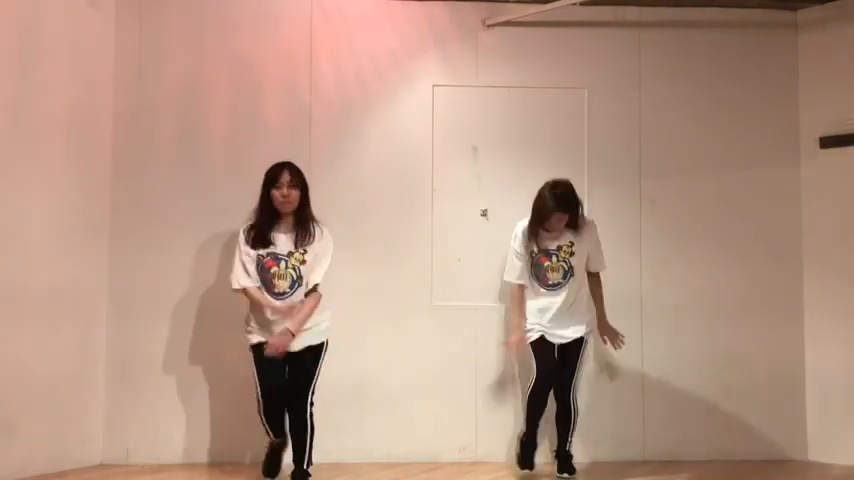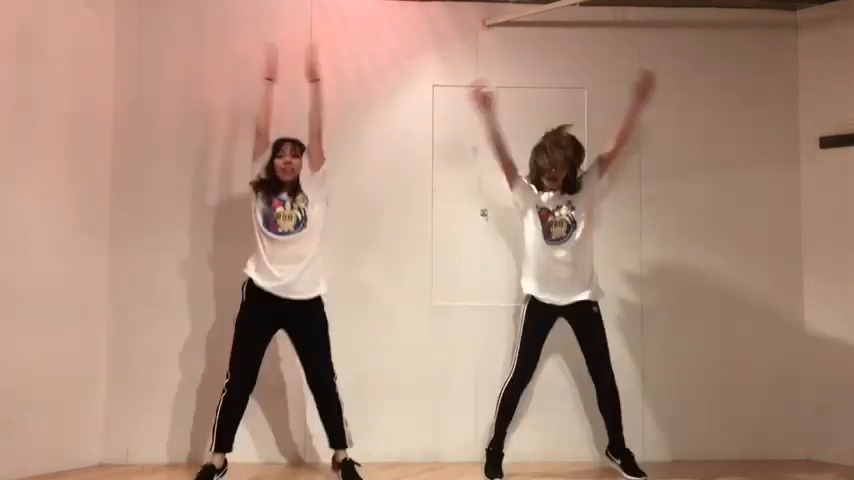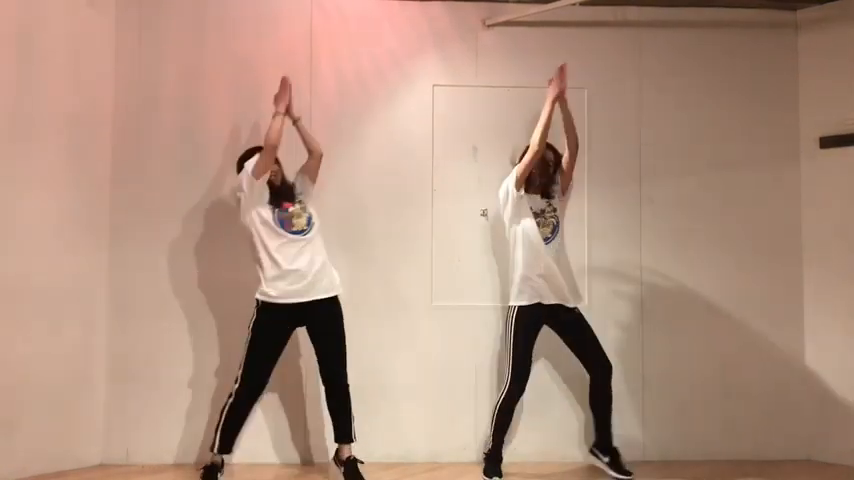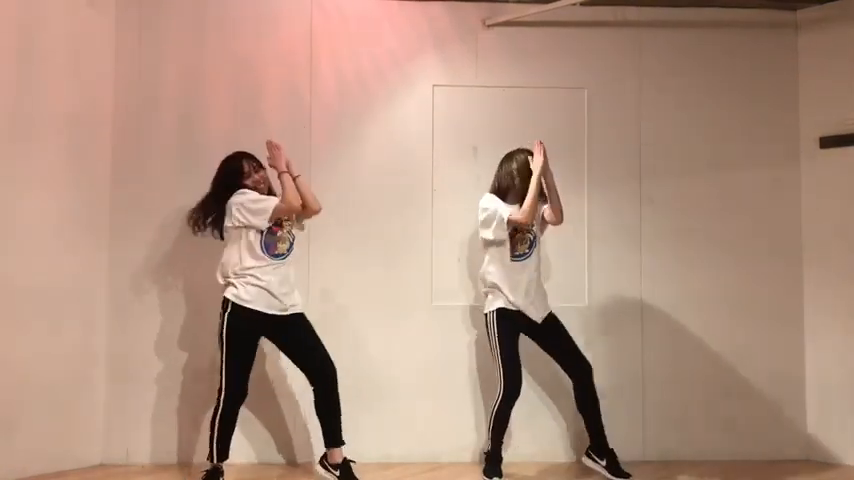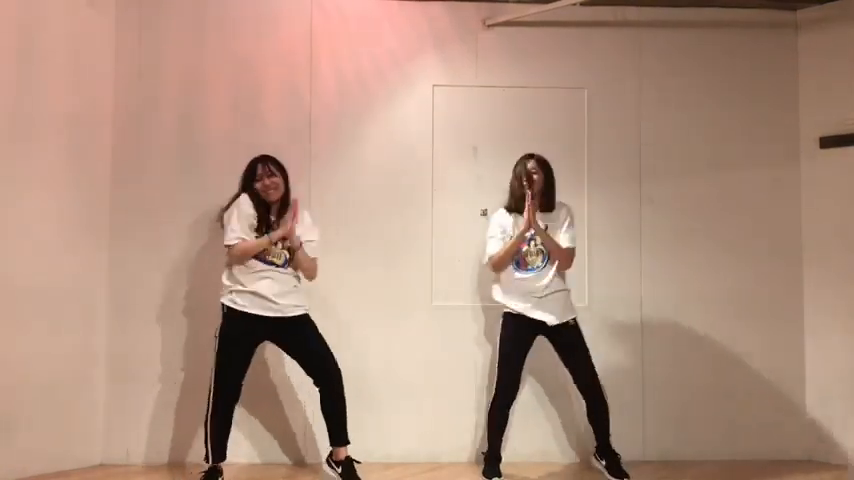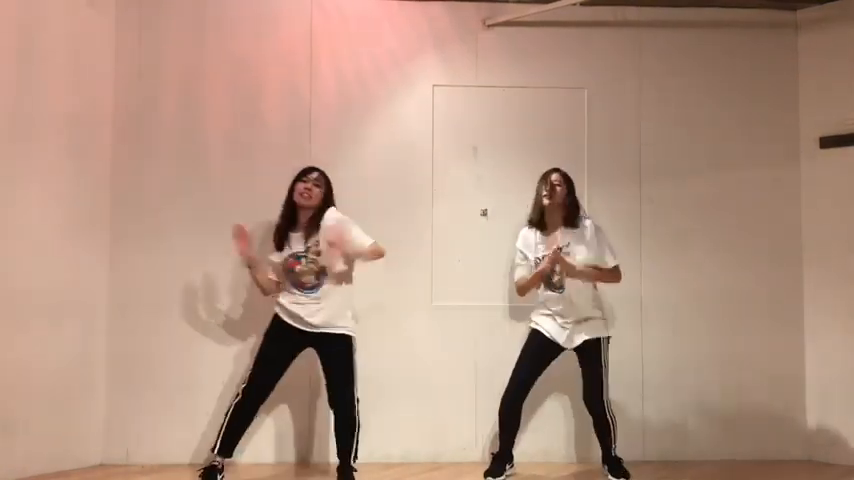
dt=0.4s
person 1, frame 1
left shoulder: (317, 236)
right shoulder: (251, 236)
left elbow: (316, 290)
right elbow: (246, 288)
left wrist: (290, 330)
right wrist: (274, 316)
left hip: (308, 335)
right hip: (264, 332)
left knee: (299, 401)
right knee: (271, 394)
right ankle: (277, 440)
person 1, frame 2
left shoulder: (313, 188)
right shoulder: (262, 189)
left elbow: (316, 134)
right elbow: (261, 133)
left wrist: (315, 82)
right wrist: (269, 81)
left hip: (305, 299)
right hip: (260, 295)
left knee: (323, 380)
right knee: (239, 381)
person 1, frame 3
left shoulder: (298, 191)
right shoulder: (249, 190)
left elbow: (317, 154)
right elbow: (271, 147)
left wrist: (292, 114)
right wrist: (280, 109)
left hip: (323, 295)
right hip: (277, 300)
left knee: (336, 376)
right knee: (250, 383)
person 1, frame 4
left shoulder: (274, 204)
right shoulder: (240, 201)
left elbow: (313, 208)
right elbow: (293, 205)
left wrist: (289, 168)
right wrist: (281, 170)
left hip: (286, 307)
right hip: (244, 306)
left knee: (325, 374)
right knee: (233, 390)
person 1, frame 5
left shoulder: (301, 220)
right shoulder: (244, 205)
left elbow: (311, 272)
right elbow: (234, 253)
left wrist: (292, 241)
right wrist: (277, 236)
left hip: (290, 312)
right hip: (242, 311)
left knee: (330, 376)
right knee: (224, 390)
person 1, frame 6
left shoulder: (332, 220)
right shoulder: (284, 236)
left elbow: (377, 250)
right elbow: (269, 287)
left wrist: (348, 252)
right wrist: (249, 262)
left hip: (334, 327)
right hip: (289, 322)
left knee: (343, 399)
right knee: (253, 390)
person 2, frame 1
left shoulder: (586, 230)
right shoulder: (524, 231)
left elbow: (593, 273)
right elbow: (517, 283)
left wrist: (603, 321)
right wrist: (517, 327)
left hip: (575, 322)
right hip: (540, 321)
left knee: (565, 387)
right knee: (544, 378)
left ankle: (565, 454)
right ankle: (528, 440)
person 2, frame 2
left shoulder: (584, 187)
right shoulder: (527, 195)
left elbow: (613, 150)
right elbow: (505, 160)
left wrist: (637, 105)
right wrist: (488, 115)
left hip: (582, 295)
right hip: (541, 296)
left knee: (603, 375)
right knee: (521, 375)
person 2, frame 3
left shoulder: (556, 194)
right shoulder: (512, 195)
left elbow: (573, 150)
right elbow: (534, 152)
left wrist: (562, 101)
right wrist: (549, 106)
left hip: (562, 295)
right hip: (528, 298)
left knee: (600, 367)
right knee: (516, 381)
person 2, frame 4
left shoulder: (535, 202)
right shoulder: (490, 204)
left elbow: (557, 218)
right elbow: (523, 219)
left wrist: (546, 171)
right wrist: (537, 173)
left hip: (535, 304)
right hip: (502, 305)
left knee: (582, 371)
right knee: (510, 385)
left ankle: (599, 451)
person 2, frame 5
left shoulder: (559, 213)
right shoulder: (502, 217)
left elbow: (565, 262)
right elbow: (495, 264)
left wrist: (539, 228)
right wrist: (523, 230)
left hip: (557, 310)
right hip: (518, 311)
left knee: (590, 385)
right knee: (505, 389)
left ankle: (605, 452)
person 2, frame 6
left shoulder: (587, 229)
right shoulder: (528, 236)
left elbow: (615, 274)
right elbow: (520, 287)
left wrist: (574, 270)
right wrist: (543, 269)
left hip: (589, 325)
right hip: (546, 326)
left knee: (596, 401)
right knee: (514, 393)
